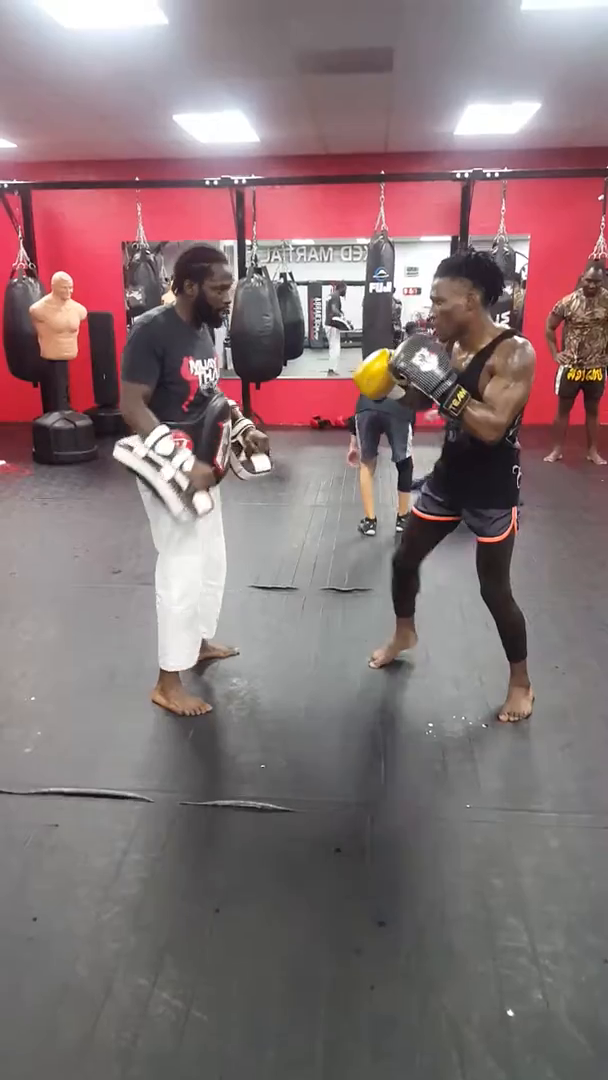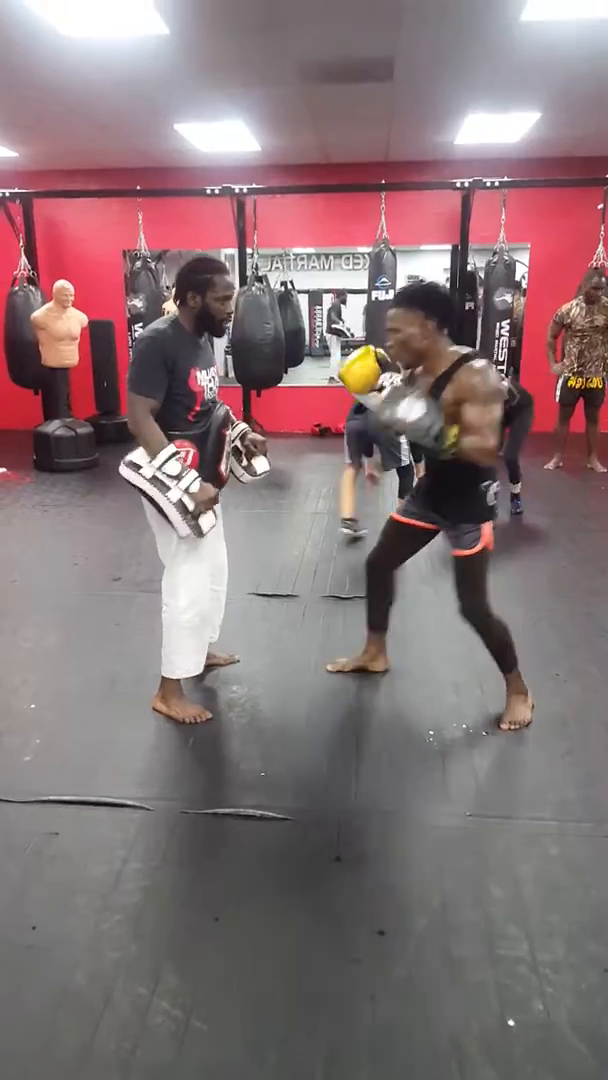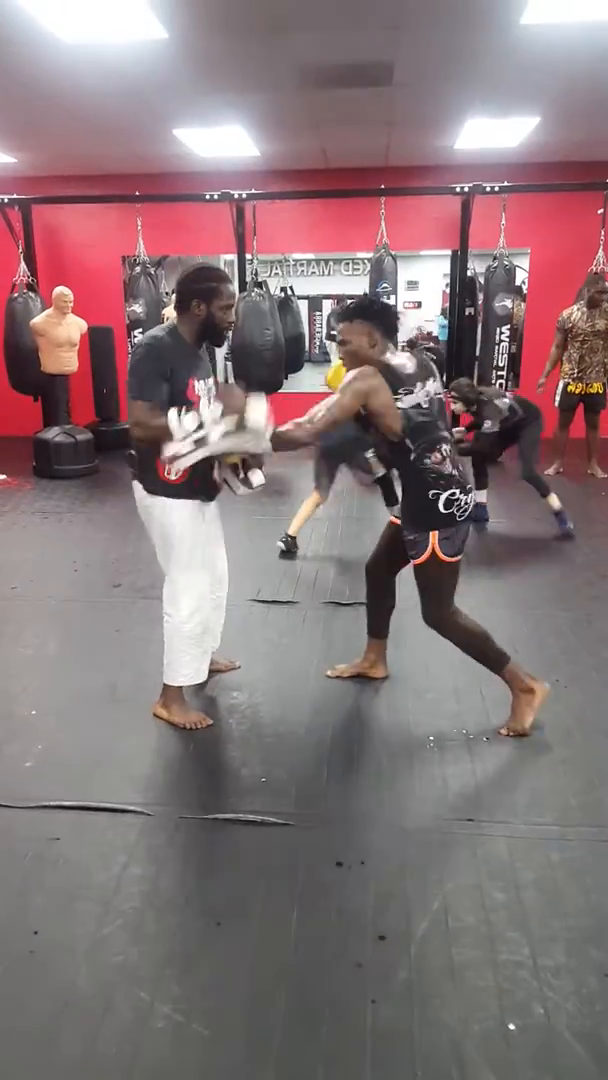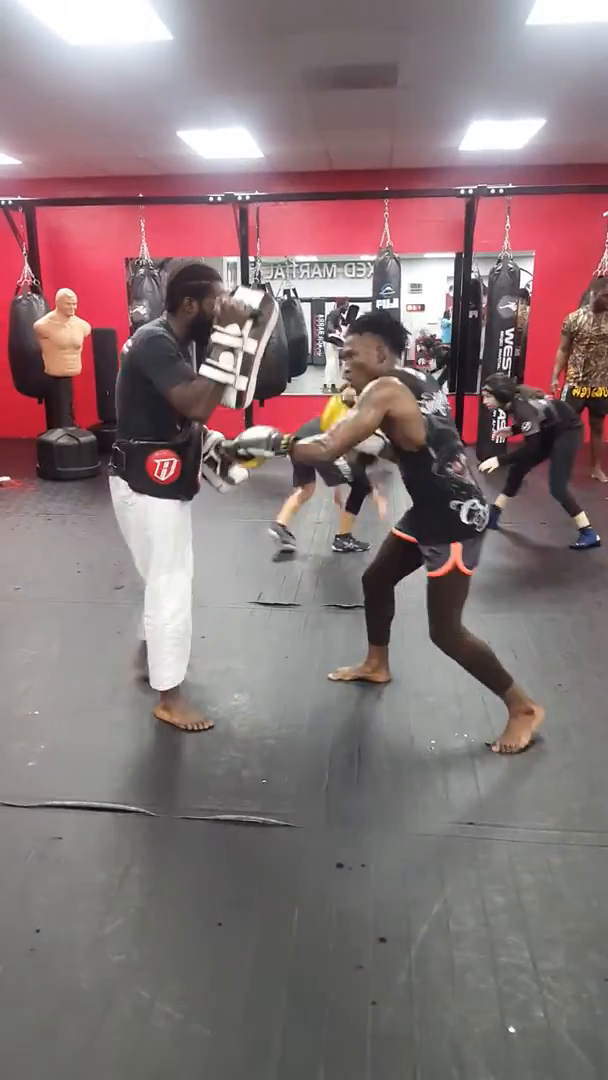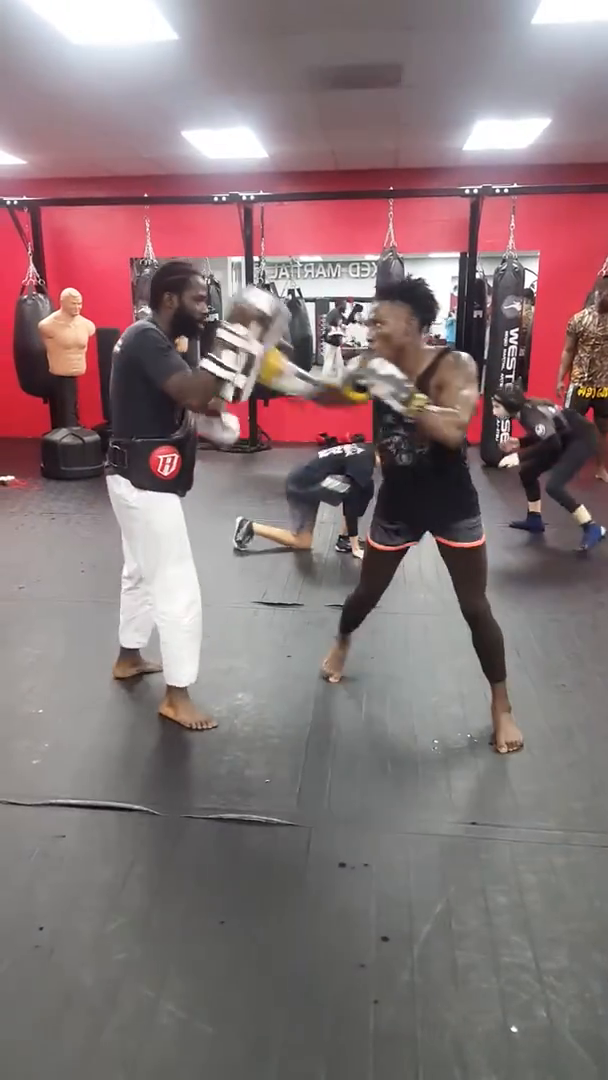
dt=0.3s
person 1, frame 1
left shoulder: (204, 328)
right shoulder: (152, 330)
right elbow: (132, 405)
left wrist: (243, 430)
left hip: (200, 465)
left knee: (211, 560)
right knee: (181, 570)
left ankle: (197, 641)
right ankle: (168, 682)
person 1, frame 2
left shoulder: (201, 337)
right shoulder: (158, 342)
right elbow: (140, 420)
left wrist: (240, 434)
left hip: (200, 475)
left knee: (212, 568)
right knee: (189, 577)
left ankle: (199, 648)
right ankle: (170, 690)
person 1, frame 3
left shoulder: (199, 347)
right shoulder: (157, 350)
right elbow: (142, 425)
left hip: (194, 484)
right hip: (167, 489)
left knee: (213, 574)
right knee: (189, 588)
left ankle: (201, 654)
right ankle: (170, 696)
person 1, frame 4
left shoulder: (174, 342)
right shoulder: (154, 344)
right elbow: (198, 405)
left wrist: (213, 445)
right wrist: (230, 338)
left hip: (164, 482)
right hip: (147, 486)
left knee: (172, 576)
right knee: (170, 587)
left ankle: (151, 649)
right ankle: (169, 698)
person 1, frame 5
left shoulder: (156, 337)
right shoulder: (147, 338)
right elbow: (192, 393)
left wrist: (212, 404)
left hip: (138, 478)
right hip: (145, 482)
left knee: (141, 572)
right knee: (176, 586)
left ankle: (128, 657)
right ankle: (176, 696)
person 2, frame 1
left shoulder: (514, 353)
right shoulder: (450, 345)
left elbow: (491, 428)
right elbow: (421, 403)
left hip: (493, 489)
right hip: (448, 476)
left knee: (494, 591)
right knee: (405, 558)
left ankle: (520, 682)
right ankle: (404, 635)
person 2, frame 2
left shoulder: (475, 375)
right shoulder: (422, 368)
left elbow: (486, 451)
left hip: (469, 502)
right hip: (430, 491)
left knee: (474, 606)
right knee: (378, 563)
left ankle: (518, 689)
right ankle: (374, 653)
person 2, frame 3
left shoulder: (364, 381)
right shoulder: (416, 367)
left elbow: (308, 433)
left hip: (438, 507)
right hip: (438, 496)
left knee: (440, 613)
right knee: (378, 569)
left ankle: (524, 686)
right ankle: (374, 659)
person 2, frame 4
left shoulder: (385, 390)
right shoulder: (414, 382)
left elbow: (326, 450)
left wrist: (272, 441)
left hip: (453, 519)
right hip: (433, 510)
left knee: (445, 631)
right knee: (376, 579)
left ankle: (523, 708)
right ankle: (376, 664)
person 2, frame 5
left shoulder: (456, 365)
right shoulder: (383, 368)
left elbow: (454, 433)
left wrist: (403, 397)
left hip: (454, 506)
right hip: (398, 502)
left knee: (475, 609)
right knee: (366, 593)
left ankle: (501, 705)
right ankle: (341, 645)
